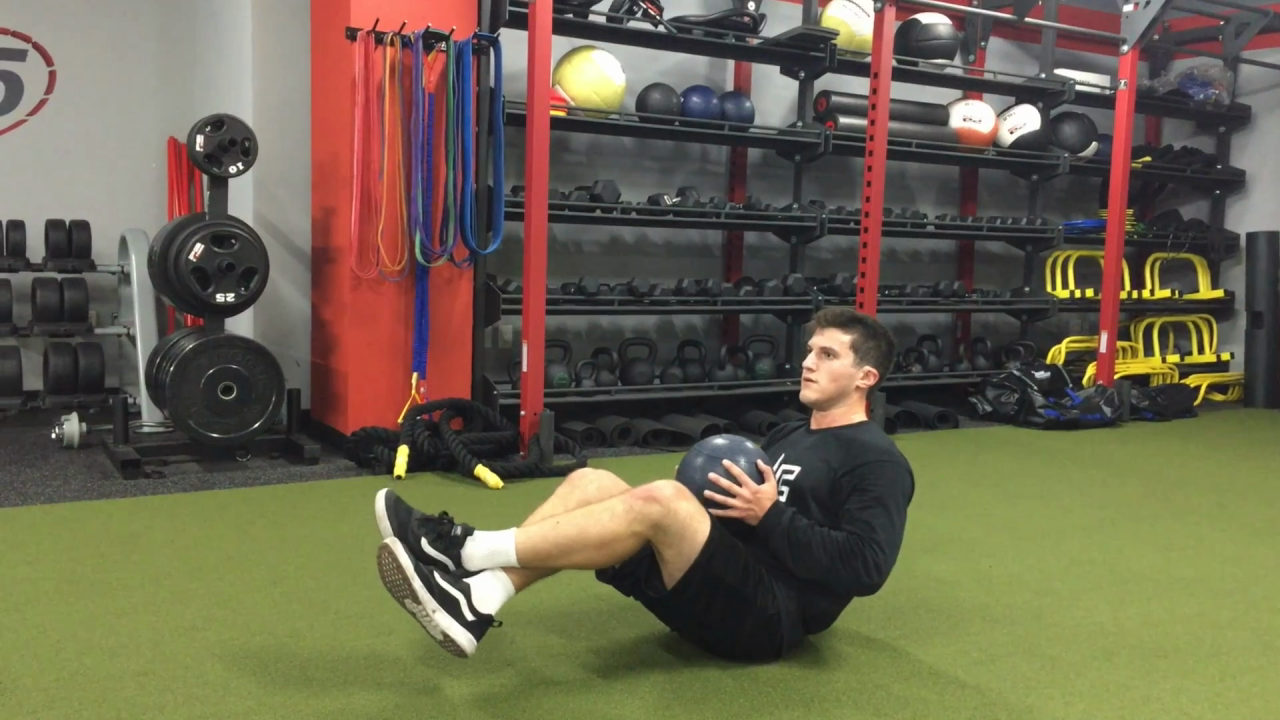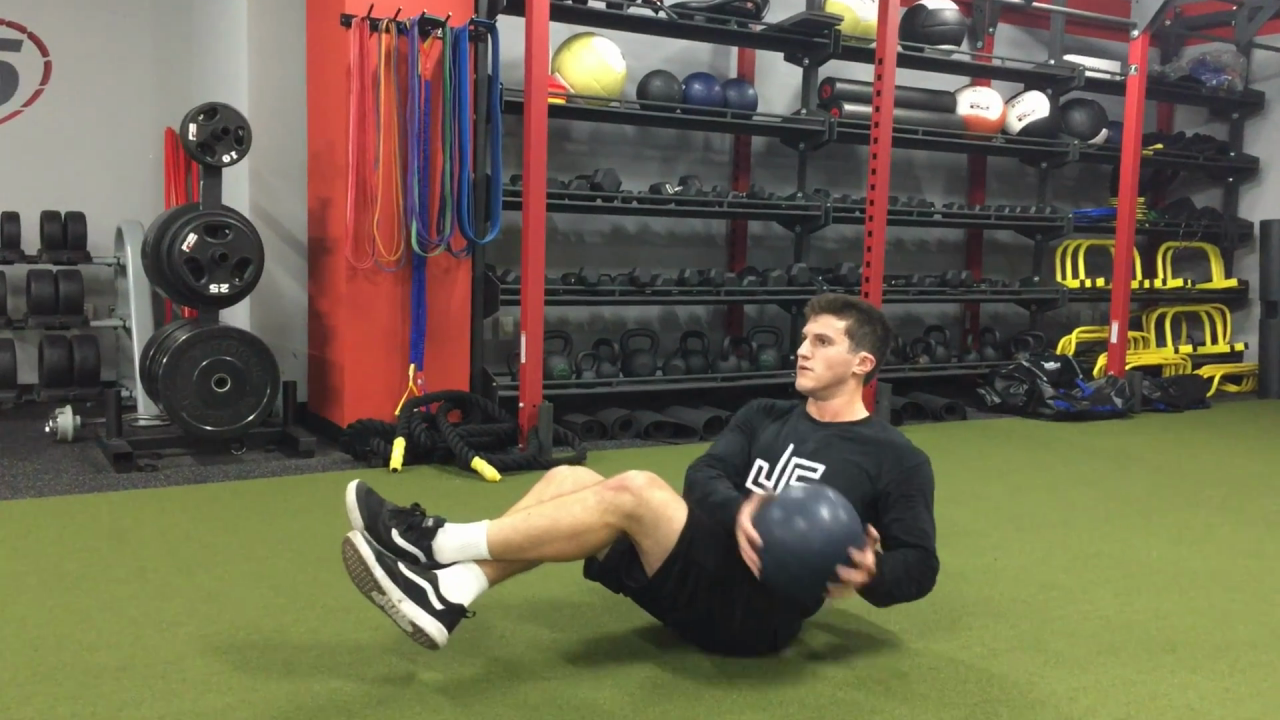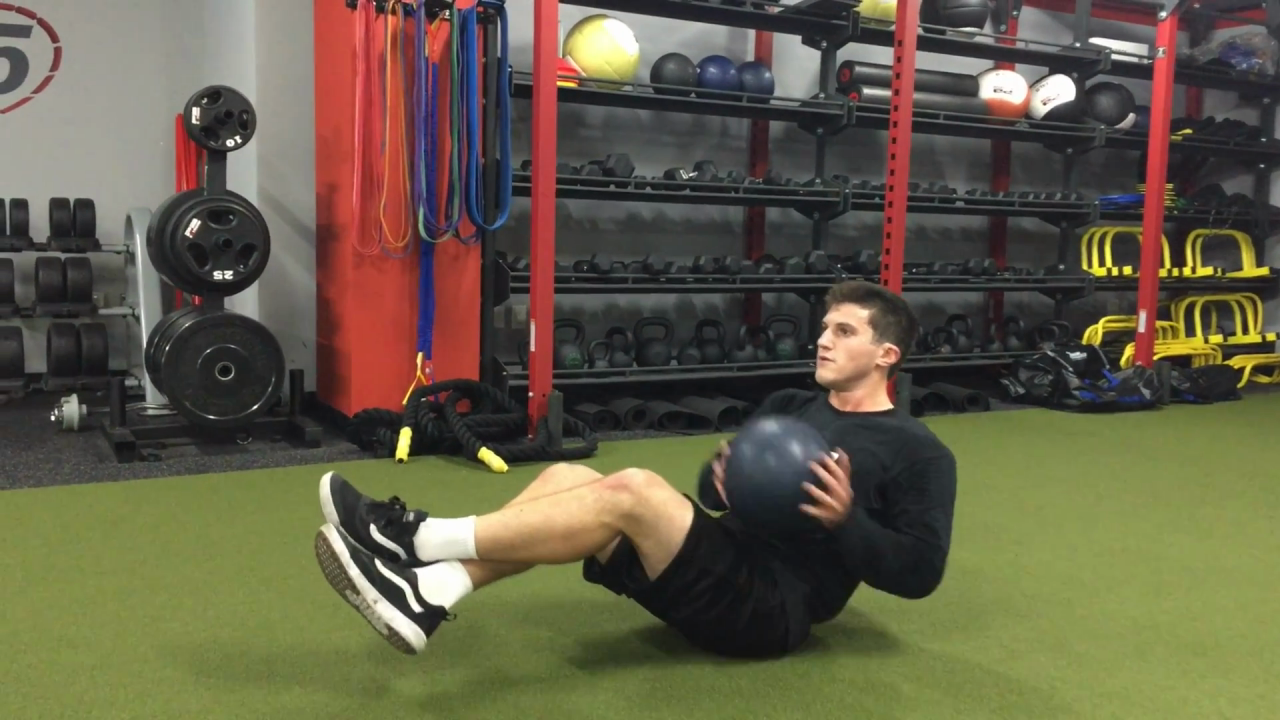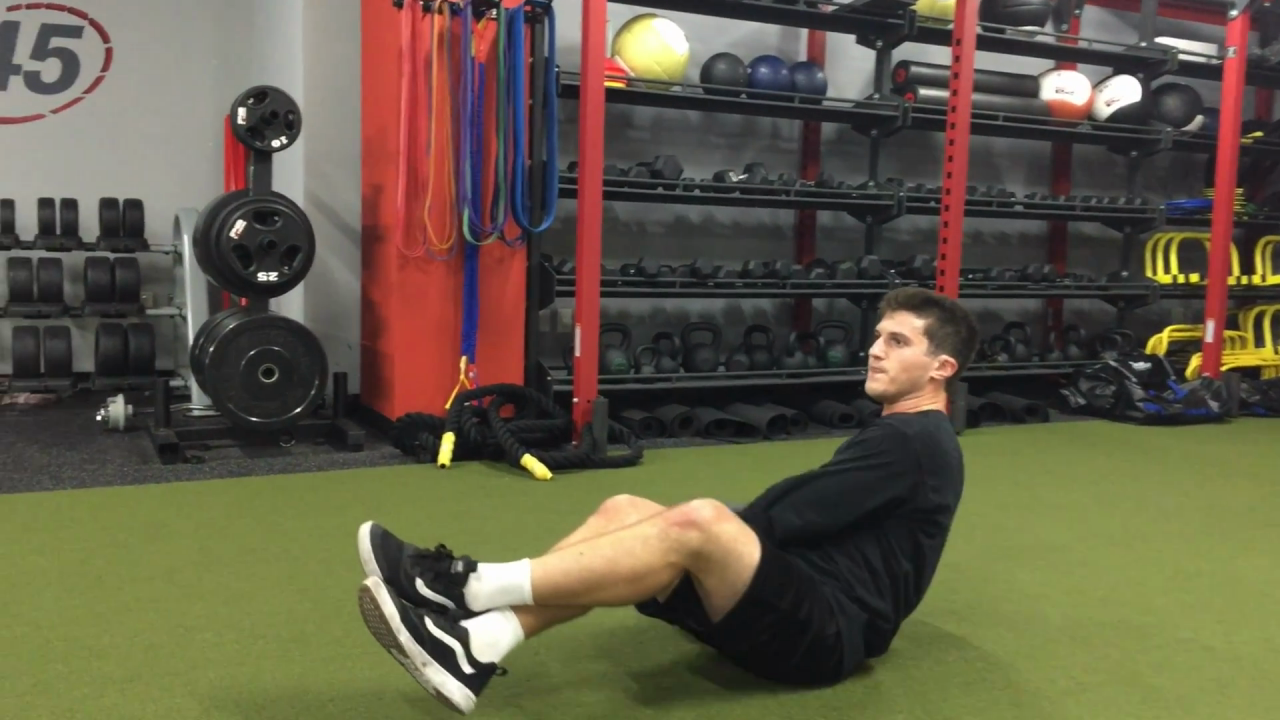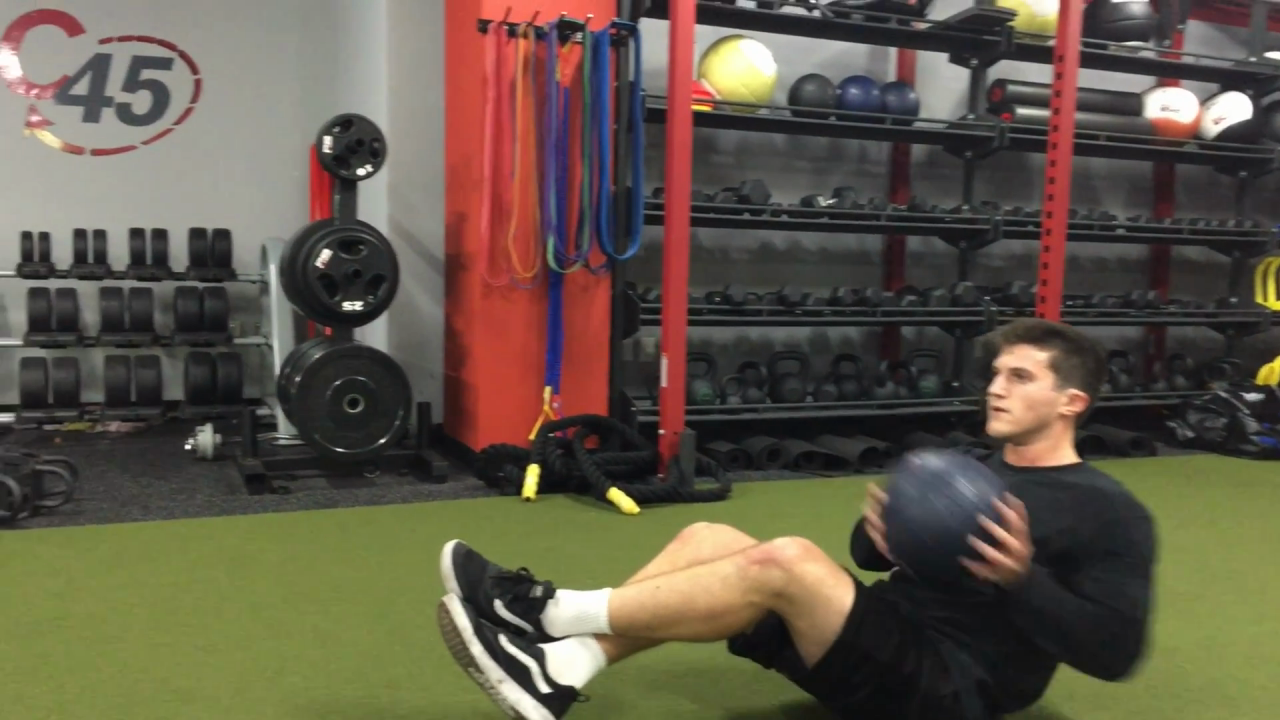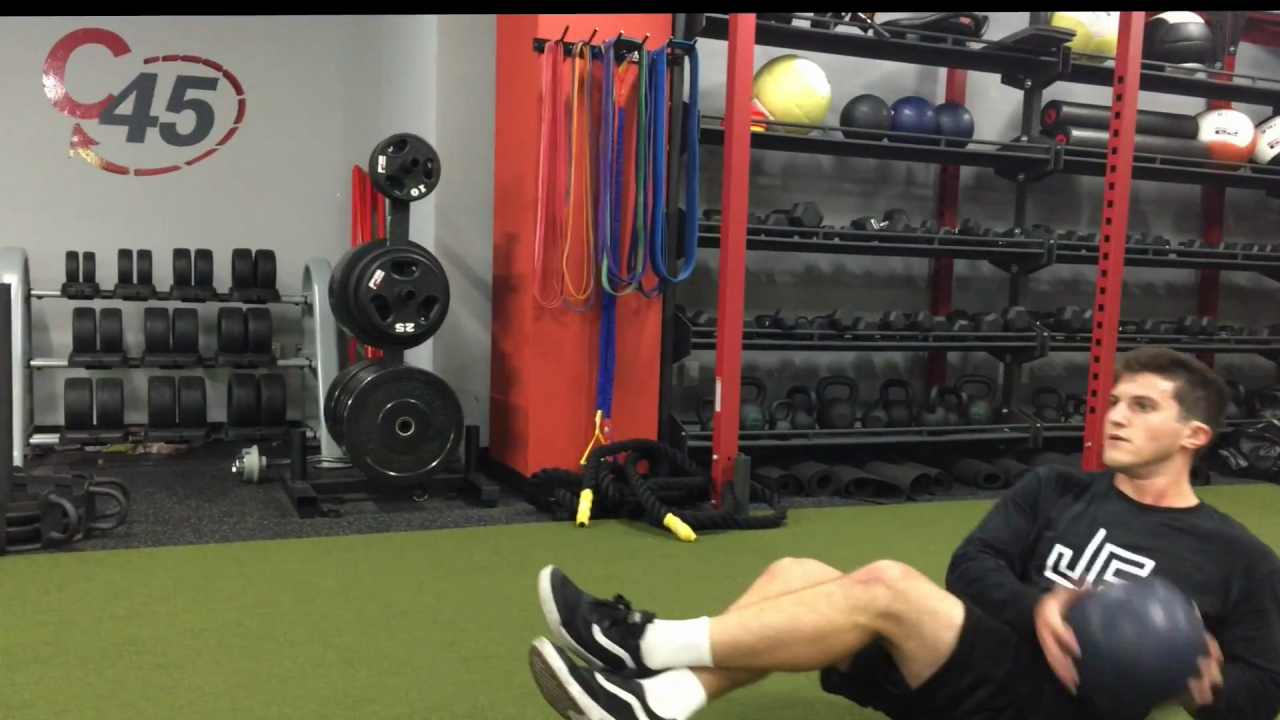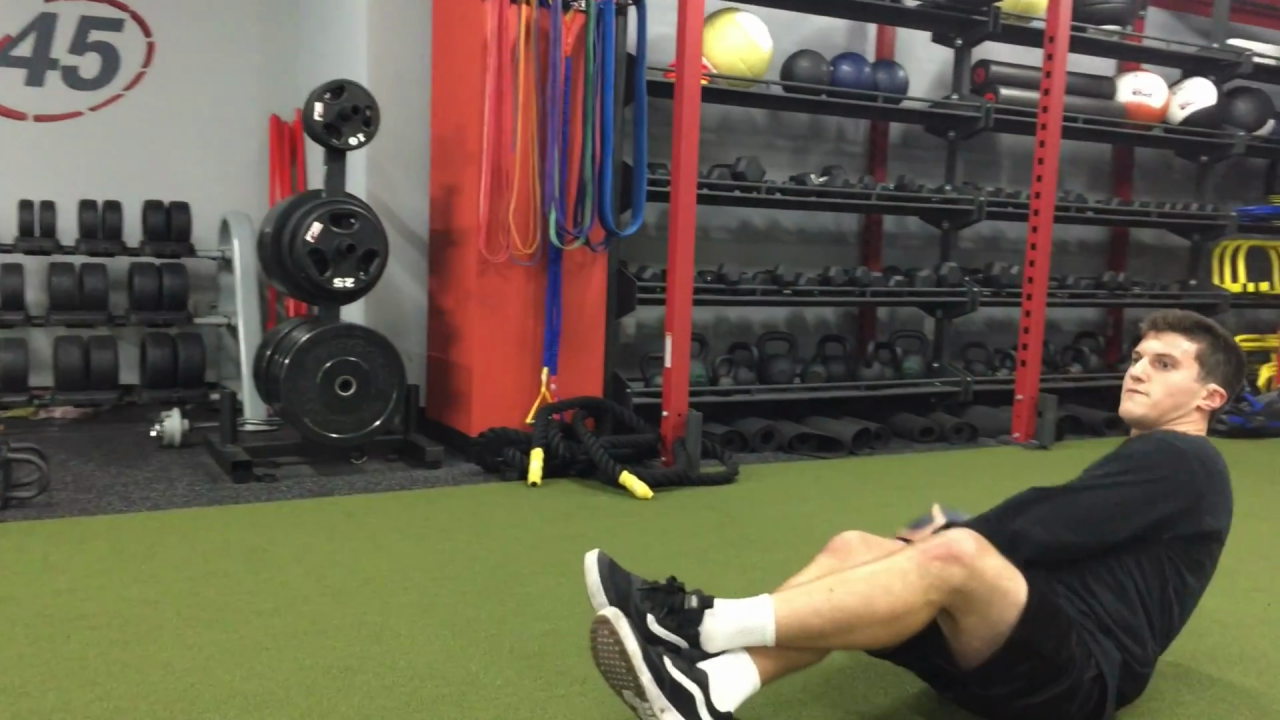
dt=0.7s
person 1, frame 1
left shoulder: (876, 462)
right shoulder: (787, 436)
left elbow: (864, 567)
left wrist: (771, 516)
right wrist: (712, 502)
left hip: (767, 615)
right hip: (716, 588)
left knee: (662, 500)
right knee: (590, 482)
left ankle: (471, 549)
right ankle: (474, 600)
person 1, frame 2
left shoulder: (895, 461)
right shoulder: (767, 417)
left elbow: (919, 567)
right elbow: (704, 474)
left wrist: (871, 574)
right wrist: (738, 510)
left hip: (758, 607)
right hip: (709, 569)
left knee: (636, 489)
right knee: (571, 479)
left ankle: (444, 542)
right ankle: (447, 594)
person 1, frame 3
left shoulder: (917, 453)
right shoulder: (792, 408)
left elbow: (918, 570)
right elbow: (716, 487)
left wrist: (845, 518)
right wrist: (726, 474)
left hip: (770, 605)
right hip: (727, 567)
left knee: (635, 489)
right knee: (569, 477)
left ankle: (426, 539)
right ankle: (426, 595)
person 1, frame 4
left shoulder: (916, 442)
right shoulder: (894, 433)
left elbow: (801, 510)
left wrist: (721, 531)
right wrist: (733, 535)
left hip: (825, 630)
right hip: (789, 595)
left knee: (700, 521)
right knee: (625, 511)
left ankle: (478, 584)
right ankle: (474, 647)
person 1, frame 5
left shoulder: (1110, 514)
left elbow: (1115, 647)
right elbow: (871, 549)
left wrist: (1022, 579)
right wrist: (879, 524)
right hip: (889, 638)
left knee: (788, 560)
right knee: (708, 539)
left ankle: (558, 612)
person 1, frame 6
right shoulder: (1056, 490)
right elbow: (971, 567)
right wrist: (1036, 609)
left knee: (888, 585)
right knee: (798, 575)
left ankle: (654, 644)
person 1, frame 7
left shoulder: (1178, 462)
right shoulder: (1142, 465)
left elbow: (1045, 532)
left wrist: (945, 542)
right hip: (1007, 639)
left knee: (956, 556)
right knee: (858, 549)
left ankle: (709, 623)
